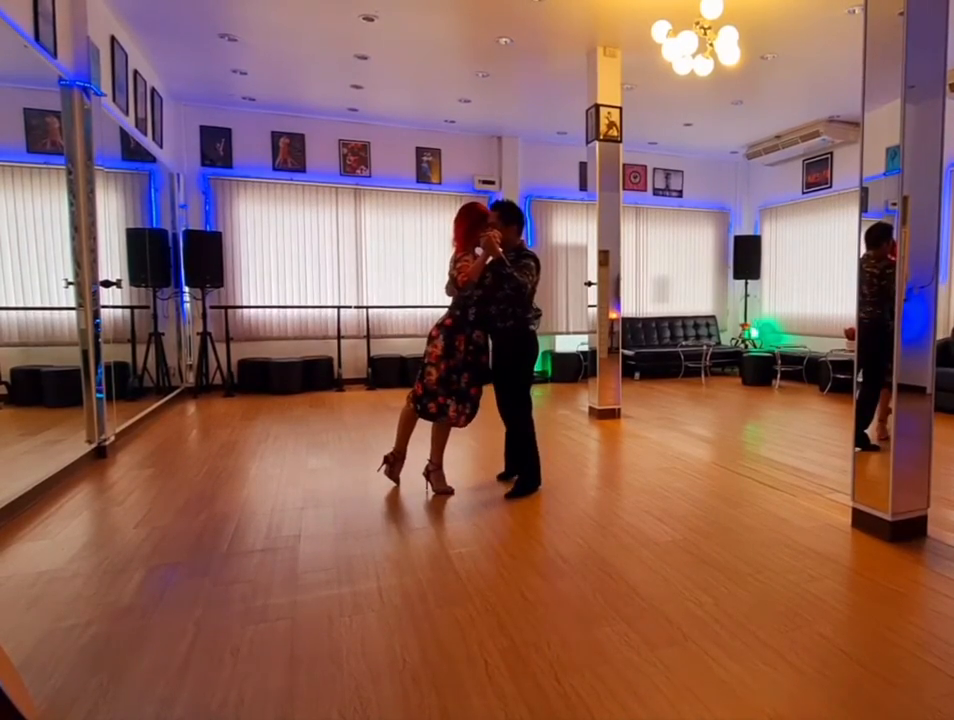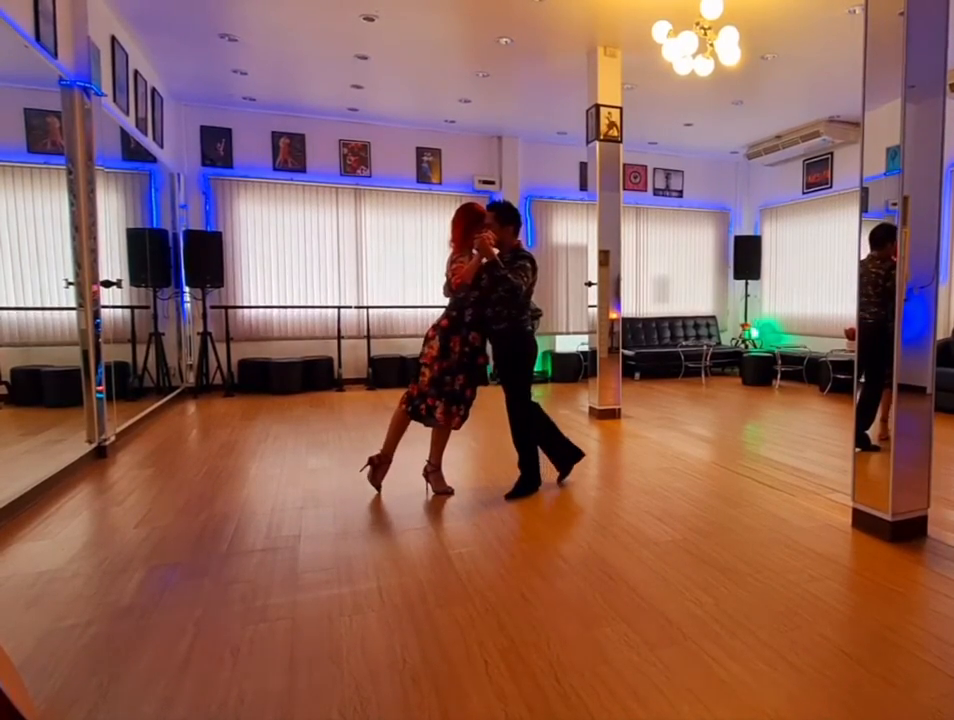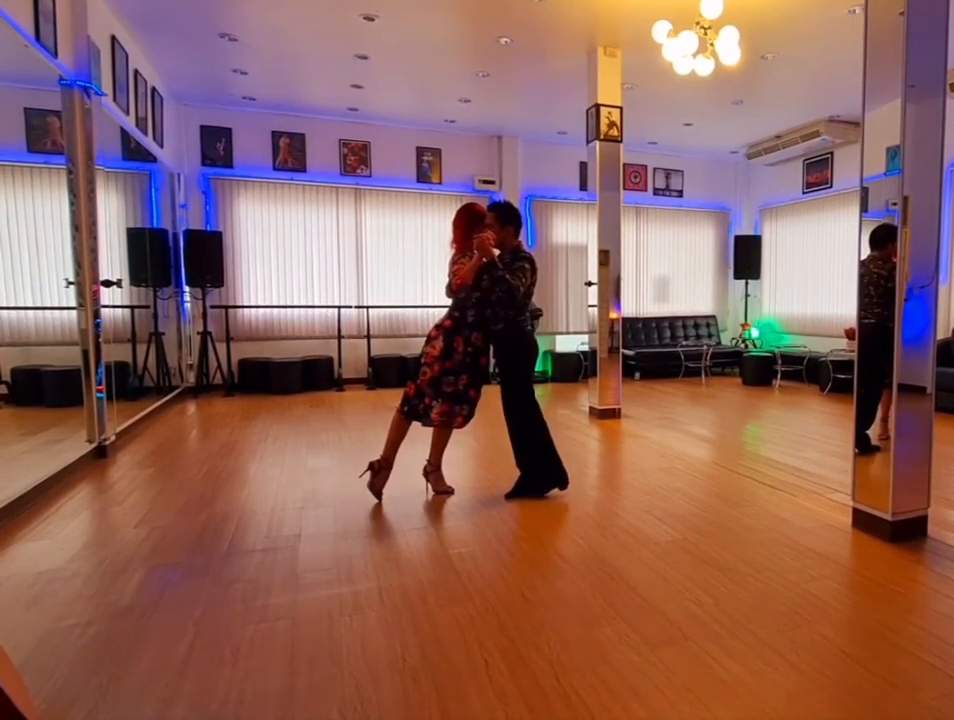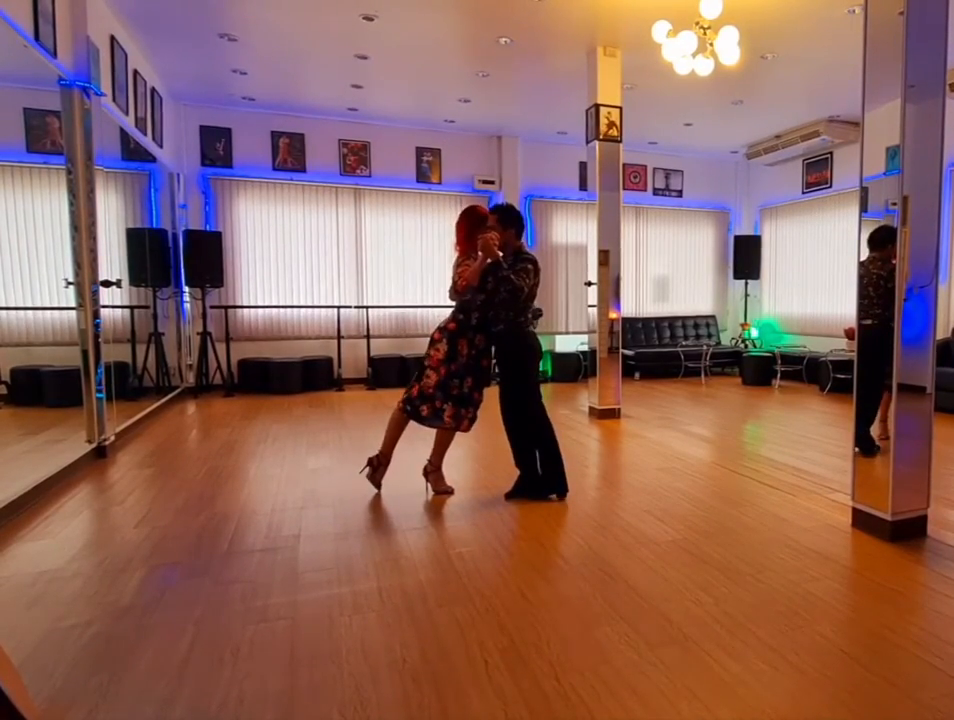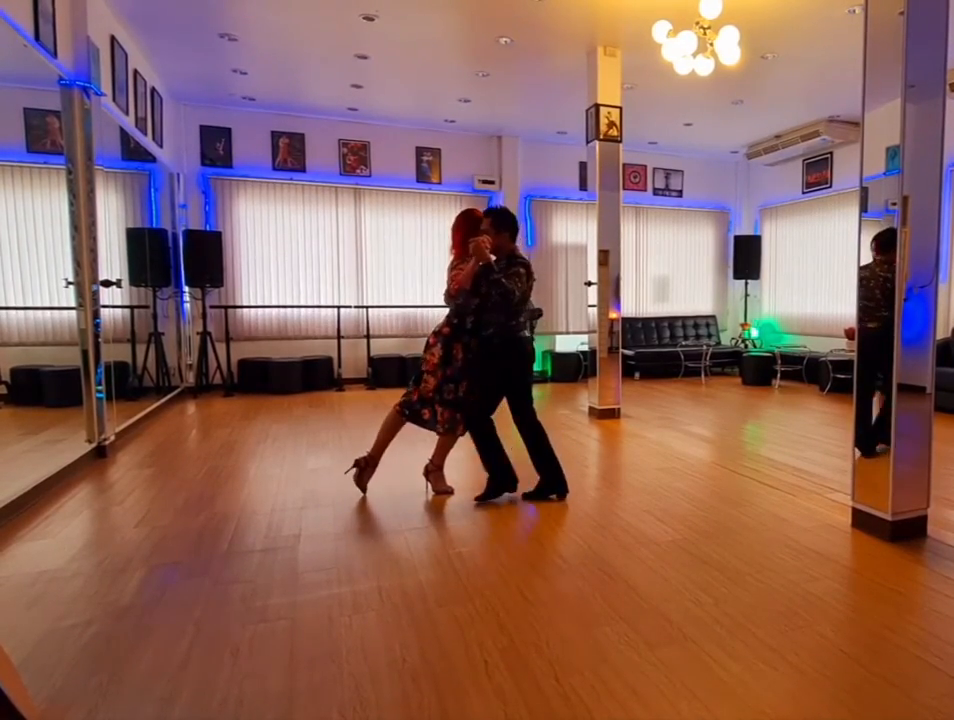
dt=0.4s
person 1, frame 1
left shoulder: (526, 260)
right shoulder: (499, 259)
left elbow: (522, 289)
right elbow: (488, 294)
left wrist: (498, 258)
left hip: (519, 341)
right hip: (502, 340)
left knee: (518, 408)
right knee: (508, 406)
left ankle: (529, 476)
right ankle: (517, 462)
person 1, frame 2
left shoulder: (522, 260)
right shoulder: (501, 260)
left elbow: (516, 291)
right elbow: (487, 296)
left wrist: (491, 259)
left hip: (516, 342)
right hip: (505, 341)
left knee: (519, 408)
right knee: (522, 405)
left ankle: (530, 476)
right ankle: (564, 452)
person 1, frame 3
left shoulder: (522, 261)
right shoulder: (503, 260)
left elbow: (513, 292)
right elbow: (490, 295)
left wrist: (489, 259)
left hip: (516, 342)
right hip: (507, 342)
left knee: (519, 410)
right knee: (522, 409)
left ankle: (537, 475)
right ankle: (537, 474)
person 1, frame 4
left shoulder: (524, 262)
right shoulder: (506, 262)
left elbow: (516, 293)
right elbow: (494, 297)
left wrist: (495, 259)
left hip: (518, 346)
right hip: (510, 345)
left knee: (523, 414)
right knee: (523, 413)
left ankle: (541, 479)
right ankle: (531, 477)
person 1, frame 5
left shoulder: (518, 266)
right shoulder: (500, 265)
left elbow: (508, 297)
right elbow: (486, 301)
left wrist: (486, 264)
left hip: (510, 351)
right hip: (502, 350)
left knee: (476, 415)
right knee: (523, 416)
left ankle: (501, 477)
person 2, frame 1
left shoulder: (472, 258)
right shoulder: (465, 258)
right elbow: (465, 282)
right wrist: (487, 255)
left hip: (465, 338)
right hip: (453, 336)
left knee: (446, 402)
right knee: (429, 397)
left ankle: (433, 467)
right ankle: (402, 457)
person 2, frame 2
left shoulder: (472, 259)
right shoulder: (462, 258)
right elbow: (458, 284)
right wrist: (481, 257)
left hip: (465, 341)
right hip: (450, 338)
left knee: (448, 405)
right knee: (422, 399)
left ankle: (434, 468)
right ankle: (384, 458)
person 2, frame 3
left shoulder: (475, 259)
right shoulder: (464, 258)
right elbow: (458, 286)
right wrist: (480, 257)
left hip: (469, 342)
right hip: (452, 338)
left knee: (449, 405)
right knee: (418, 399)
left ankle: (434, 468)
right ankle: (385, 463)
person 2, frame 4
left shoulder: (478, 261)
right shoulder: (468, 261)
right elbow: (463, 288)
right wrist: (485, 258)
left hip: (472, 344)
right hip: (455, 341)
left knee: (455, 408)
right knee: (419, 399)
left ankle: (434, 468)
right ankle: (383, 459)
person 2, frame 5
left shoulder: (474, 265)
right shoulder: (462, 264)
right elbow: (456, 291)
right wrist: (477, 261)
left hip: (467, 346)
right hip: (451, 345)
left knee: (455, 412)
right knee: (414, 403)
left ankle: (436, 468)
right ankle: (372, 460)
person 3, frame 1
left shoulder: (860, 265)
right shoulder: (887, 268)
right elbow: (896, 297)
left hip: (860, 327)
right hip: (876, 329)
right knee: (873, 383)
left ankle: (852, 431)
right ankle: (857, 432)
person 3, frame 2
left shoulder: (861, 266)
right shoulder: (891, 268)
left elbow: (862, 296)
right elbow: (898, 299)
left hip: (860, 327)
right hip: (879, 331)
right knee: (874, 383)
right ankle: (858, 433)
person 3, frame 3
left shoulder: (861, 267)
right shoulder: (891, 269)
right elbow: (899, 300)
left hip: (861, 329)
right hip: (879, 331)
left knee: (861, 383)
right knee: (874, 385)
left ankle: (856, 435)
right ankle: (859, 434)
person 3, frame 4
left shoulder: (860, 269)
right shoulder: (891, 270)
right elbow: (897, 300)
left hip: (861, 330)
right hip: (880, 331)
left knee: (861, 385)
right knee: (875, 385)
left ankle: (860, 436)
right ankle: (862, 436)
person 3, frame 5
left shoulder: (861, 272)
right shoulder: (896, 274)
left hip: (864, 334)
right hip: (887, 335)
left knee: (864, 388)
right knee: (892, 387)
left ankle: (865, 440)
right ankle: (881, 433)
